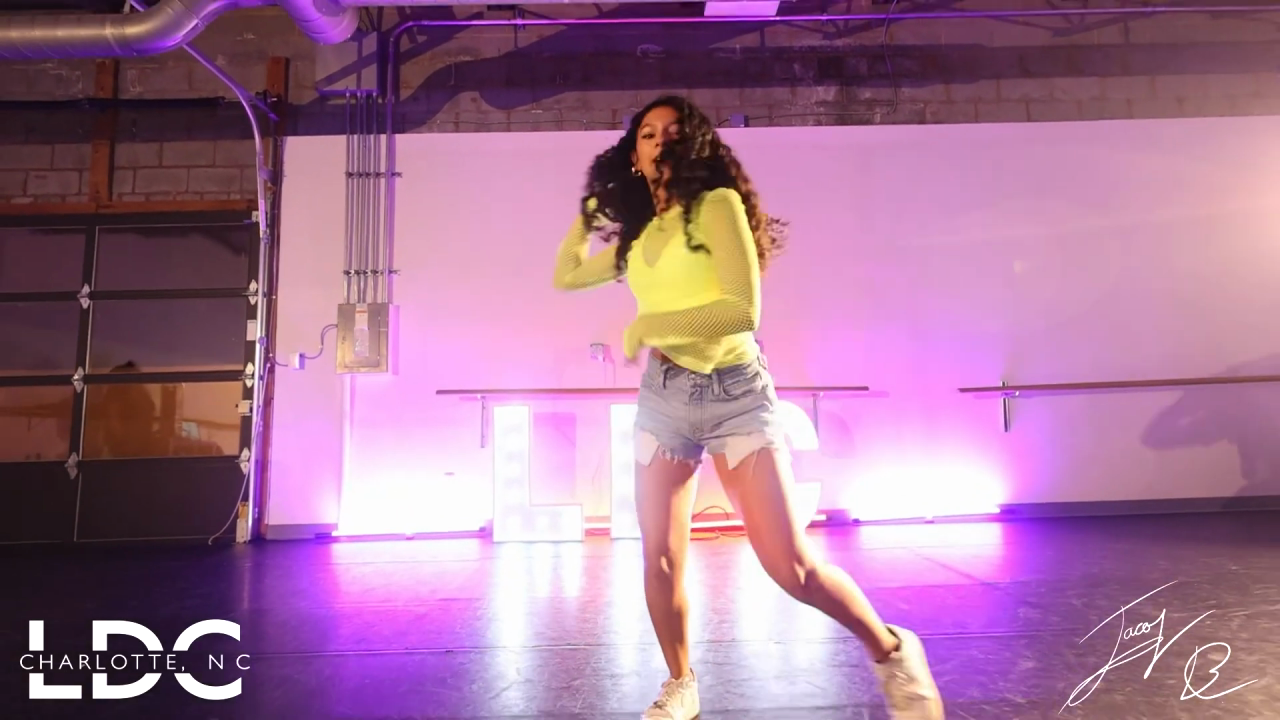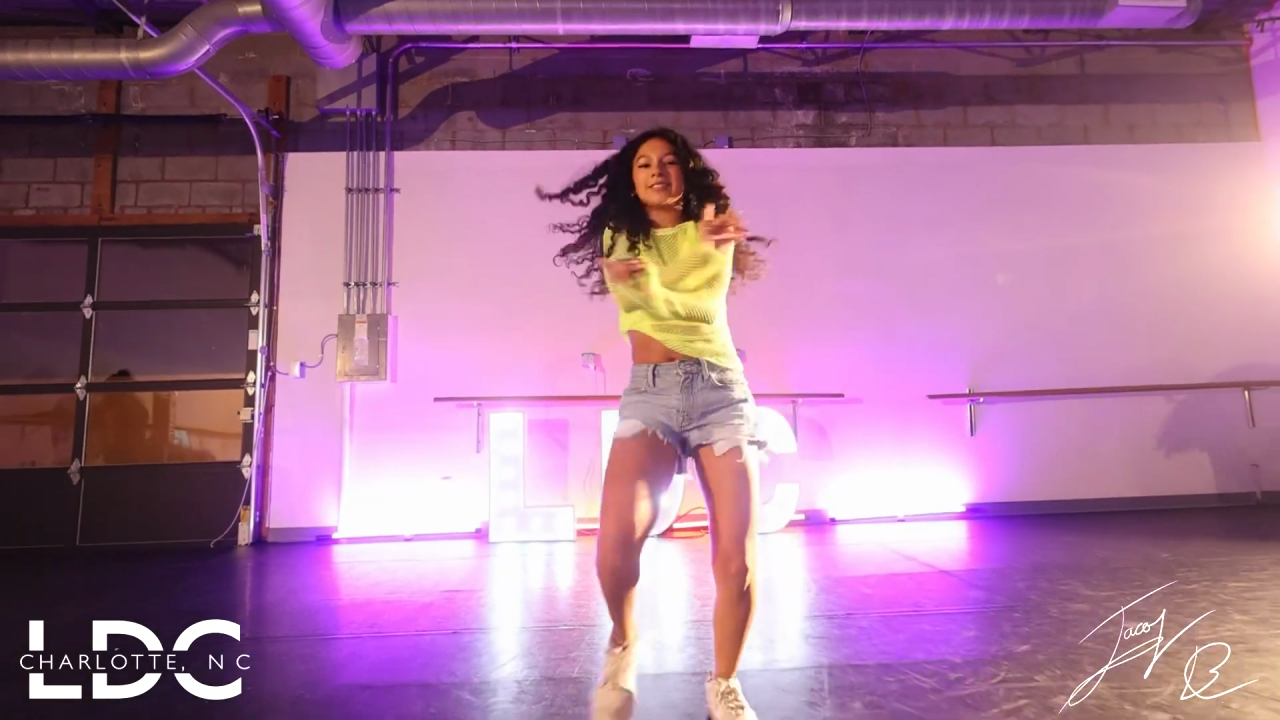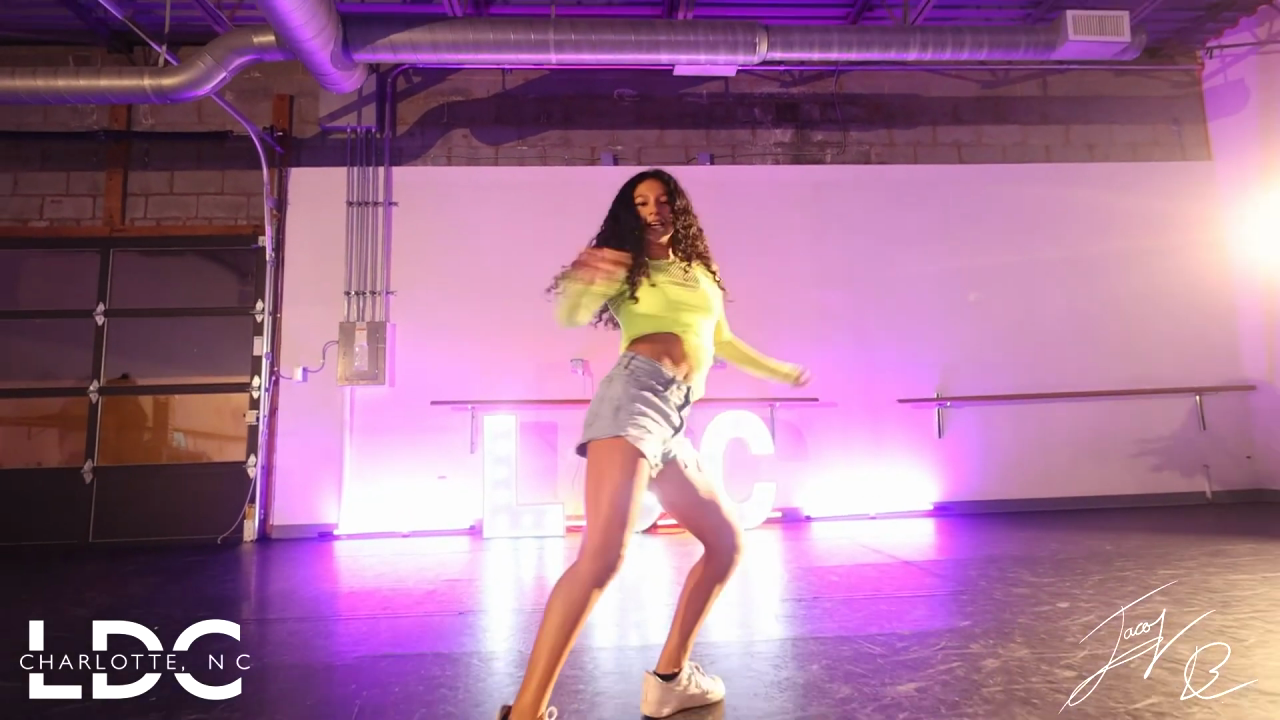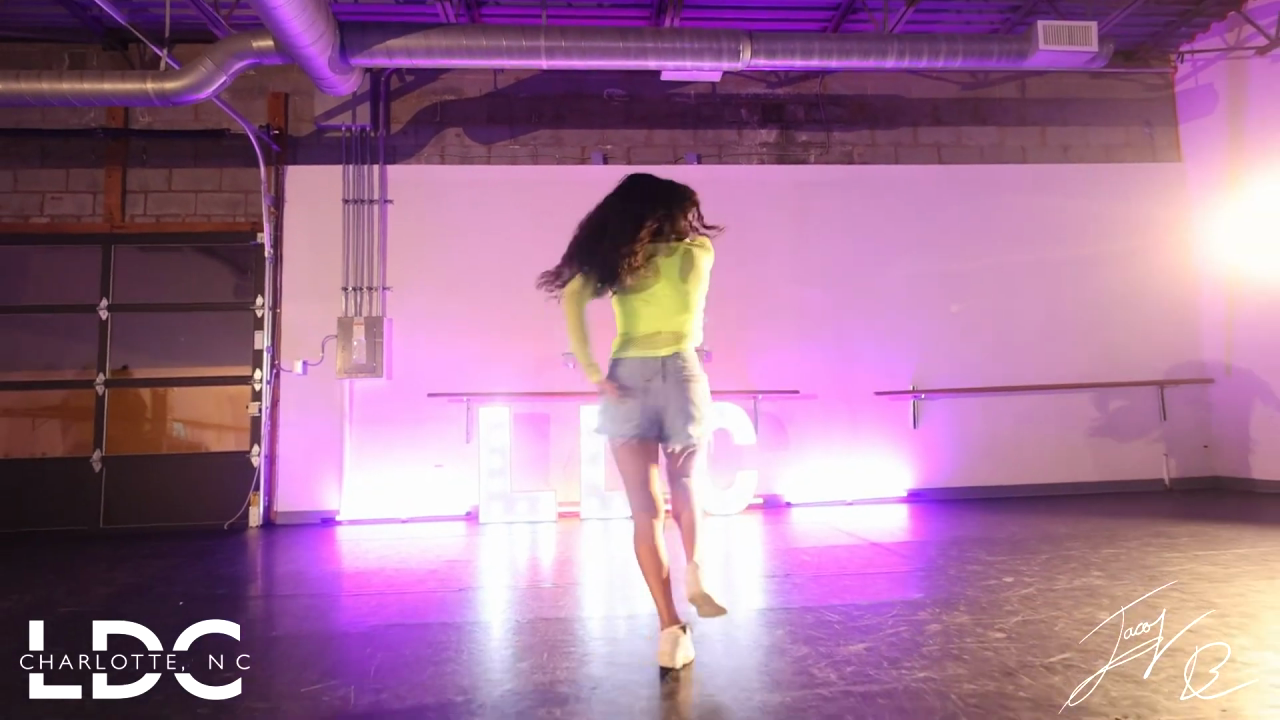
dt=0.3s
person 1, frame 1
left shoulder: (716, 204)
right shoulder: (641, 232)
left elbow: (741, 308)
right elbow: (566, 276)
left wrist: (650, 325)
right wrist: (585, 217)
left hip: (734, 394)
right hip: (664, 398)
left knee: (789, 565)
right knee: (659, 565)
person 1, frame 2
left shoulder: (713, 231)
right shoulder: (621, 237)
left elbow: (682, 295)
right elbow: (634, 293)
left wrist: (642, 276)
left hip: (720, 395)
right hip: (650, 398)
left knee: (735, 560)
right knee: (617, 544)
right ankle: (623, 644)
person 1, frame 3
left shoulder: (701, 272)
right shoulder: (625, 266)
left elbow: (722, 341)
right elbow: (571, 315)
left wrist: (776, 369)
right wrist: (588, 275)
left hip: (667, 425)
right hip: (634, 398)
left knee: (726, 543)
right knee: (602, 556)
person 1, frame 4
left shoulder: (608, 257)
right shoulder: (697, 248)
left elbow: (571, 299)
left wrist: (594, 370)
left hip: (626, 387)
right hip: (679, 383)
left knee: (646, 514)
right knee: (682, 491)
